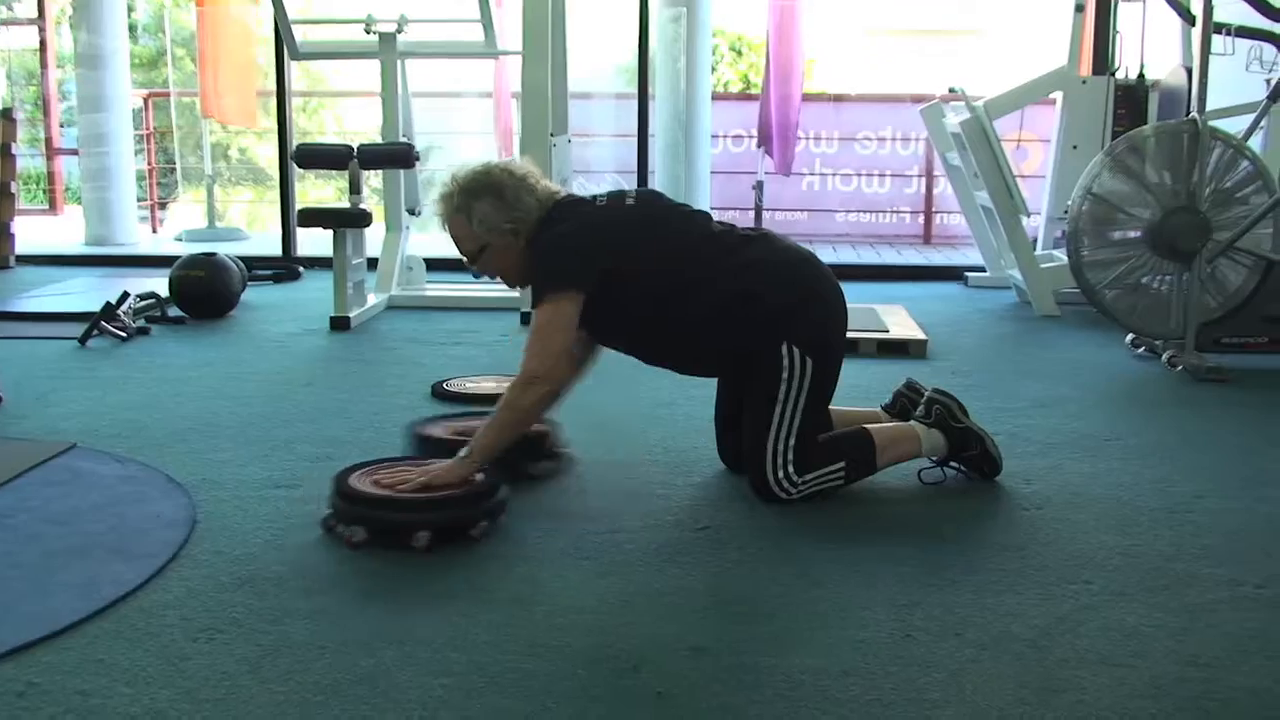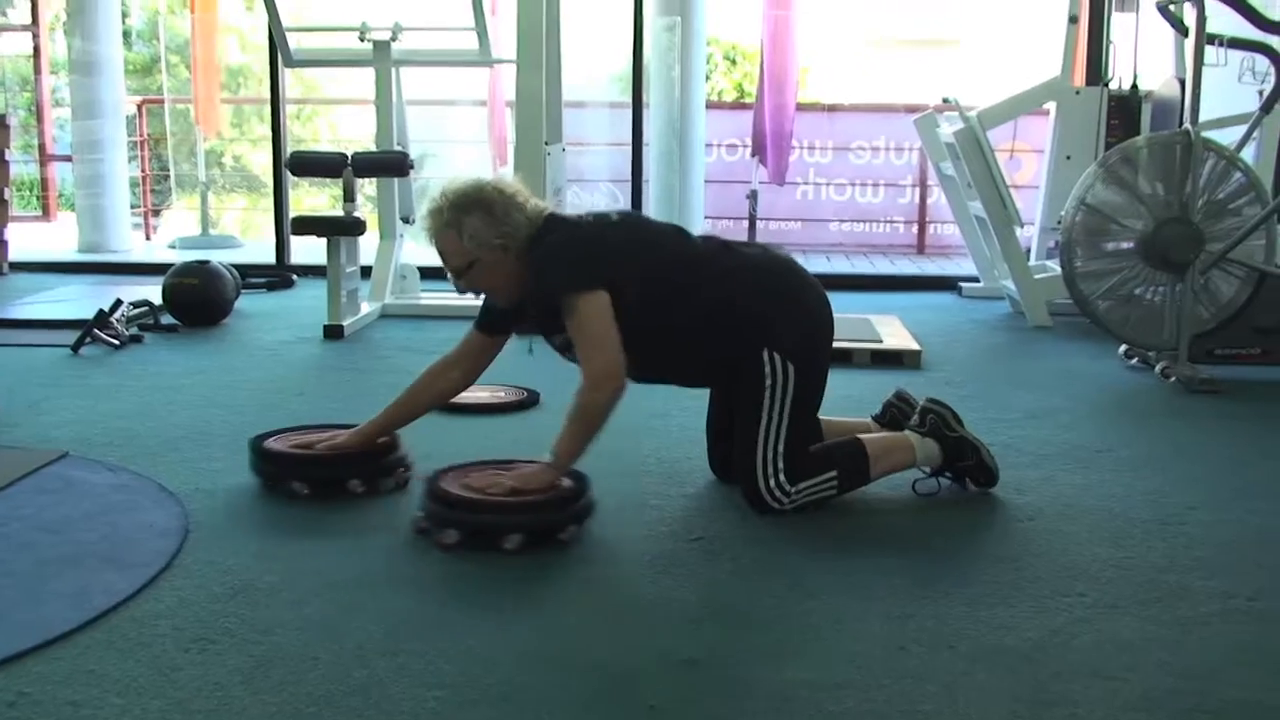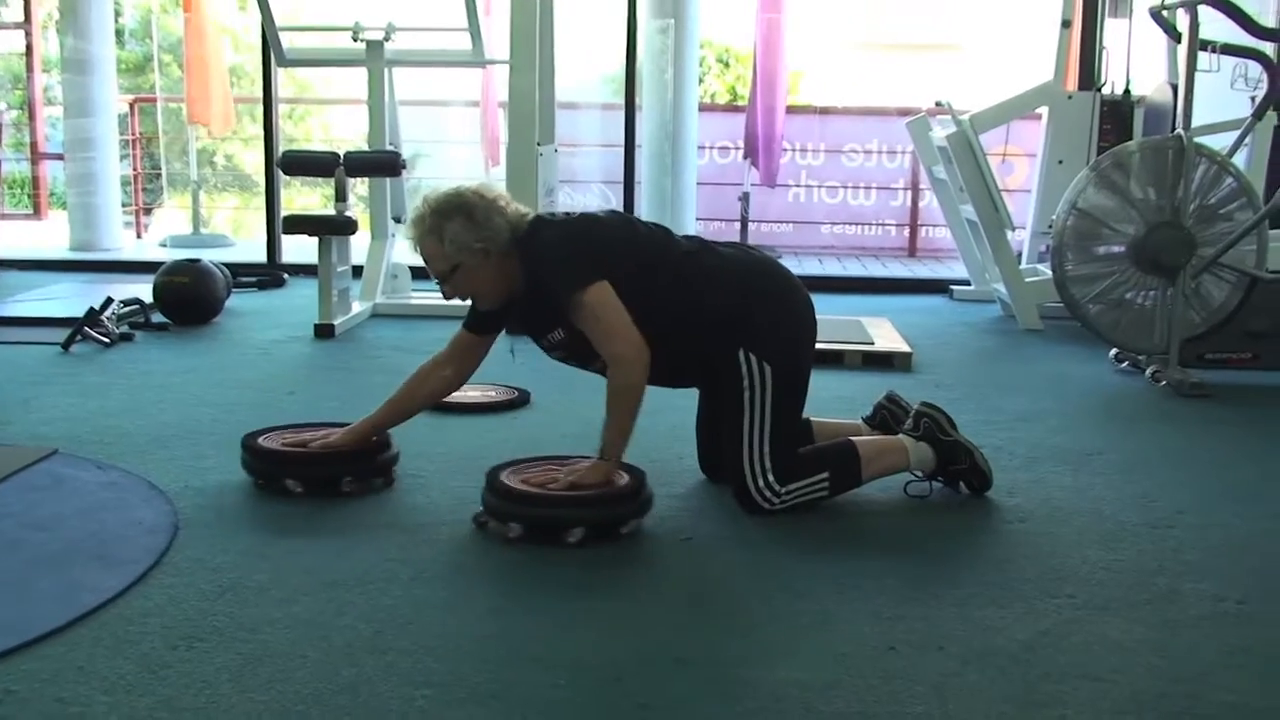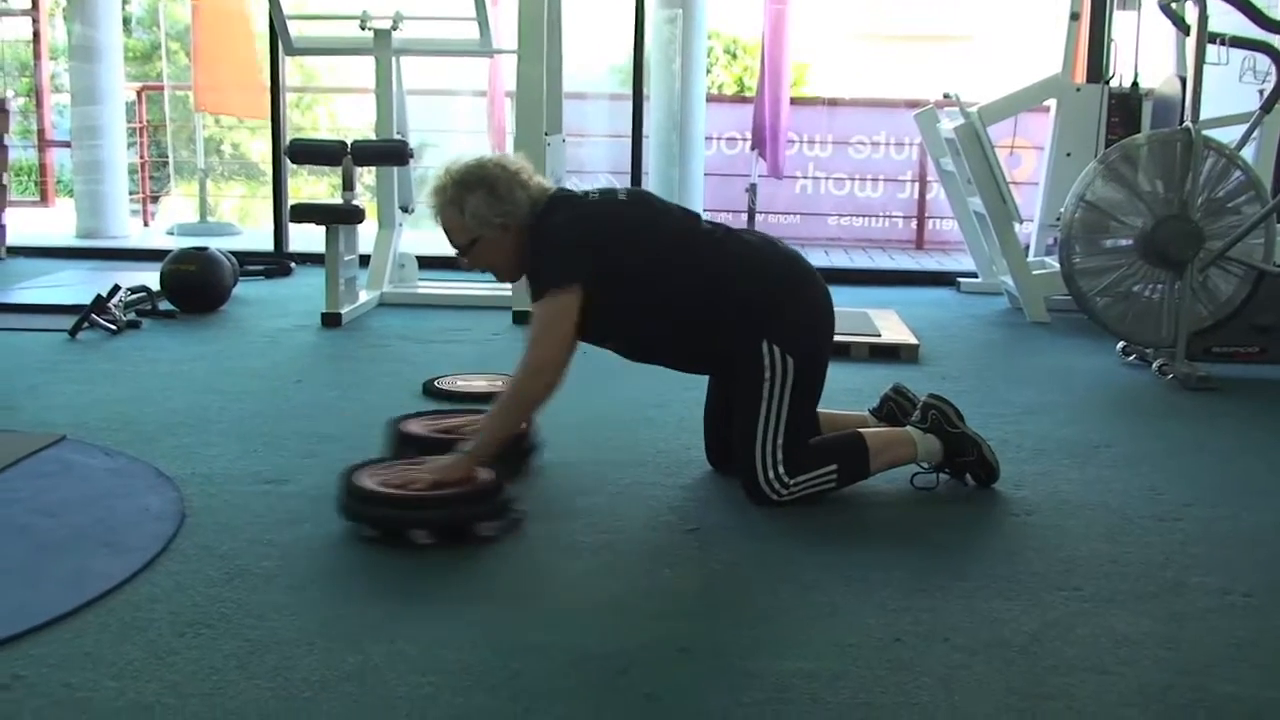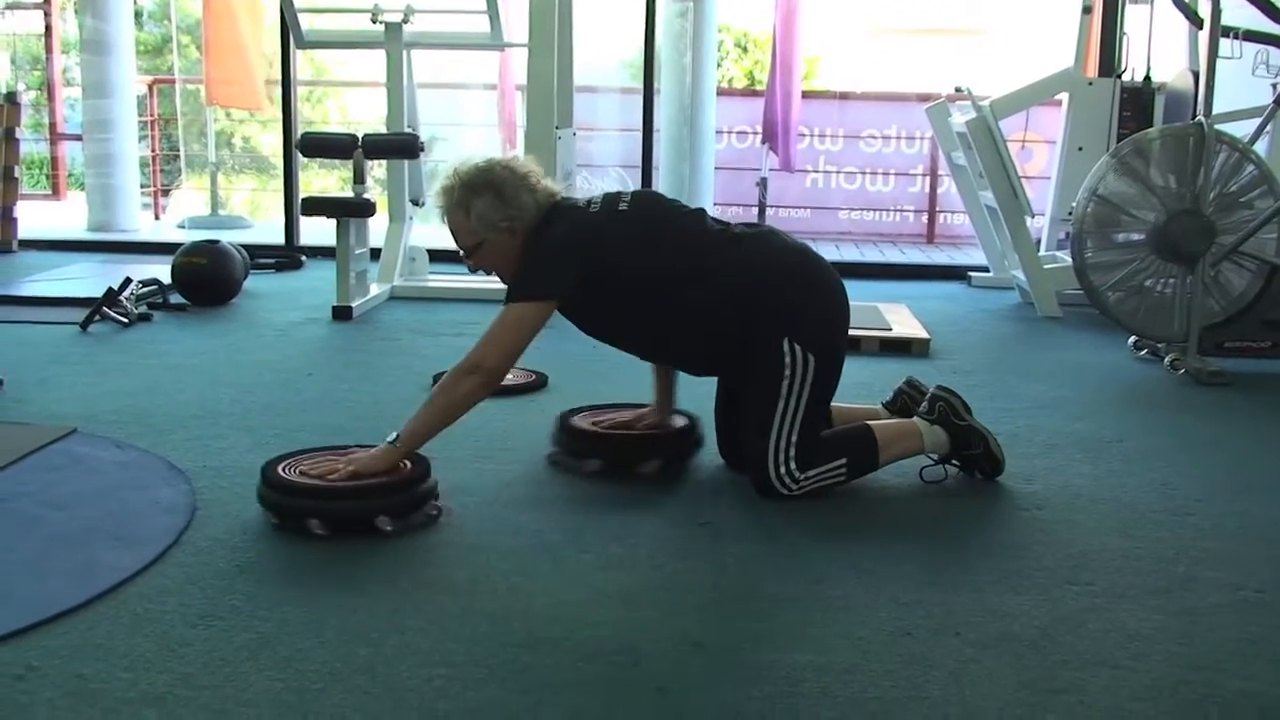
dt=0.4s
person 1, frame 1
left shoulder: (562, 245)
right shoulder: (574, 231)
left elbow: (538, 379)
right elbow: (582, 344)
left wrist: (464, 466)
right wrist: (519, 421)
left hip: (796, 316)
right hip: (768, 315)
left knee: (779, 477)
right knee: (741, 454)
left ankle: (934, 436)
right ankle: (903, 409)
person 1, frame 2
left shoulder: (564, 258)
right shoulder: (523, 277)
left elbow: (604, 378)
right elbow: (455, 369)
left wrist: (554, 469)
right wrist: (364, 435)
left hip: (782, 320)
right hip: (750, 326)
left knee: (770, 486)
right knee: (731, 463)
left ankle: (926, 446)
right ankle: (895, 419)
person 1, frame 3
left shoulder: (555, 253)
right shoulder: (509, 282)
left elbow: (630, 358)
right elbow: (446, 369)
left wrist: (608, 462)
right wrist: (357, 434)
left hip: (762, 320)
right hip: (737, 325)
left knee: (762, 487)
right knee: (722, 462)
left ankle: (920, 450)
right ankle: (886, 423)
person 1, frame 4
left shoulder: (561, 236)
right shoulder: (550, 233)
left elbow: (540, 371)
right elbow: (542, 352)
left wrist: (467, 459)
right wrist: (492, 423)
left hip: (781, 312)
right hip: (762, 309)
left knee: (772, 477)
right knee: (728, 455)
left ankle: (929, 444)
right ankle: (893, 415)
person 1, frame 5
left shoulder: (558, 249)
right shoulder: (578, 231)
left elbow: (480, 370)
left wrist: (392, 451)
right wrist: (663, 406)
left hip: (796, 310)
right hip: (772, 305)
left knee: (779, 472)
right knee: (741, 449)
left ankle: (932, 433)
right ankle: (904, 407)
